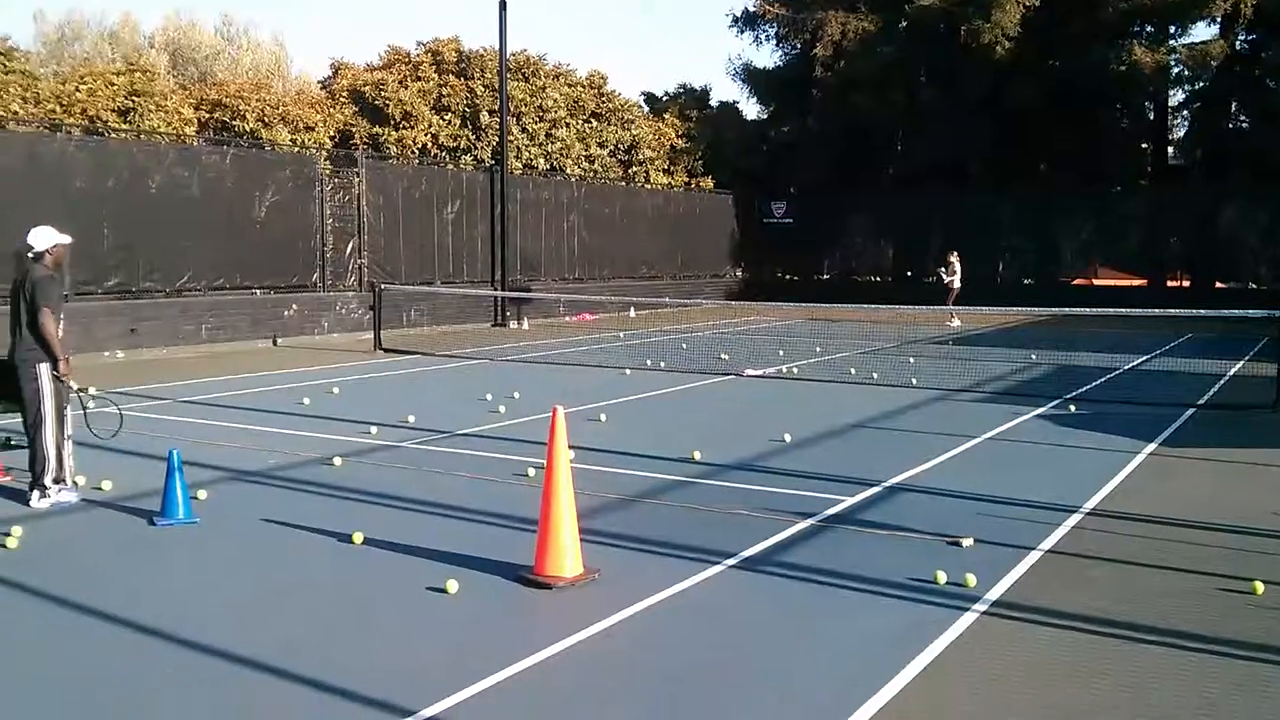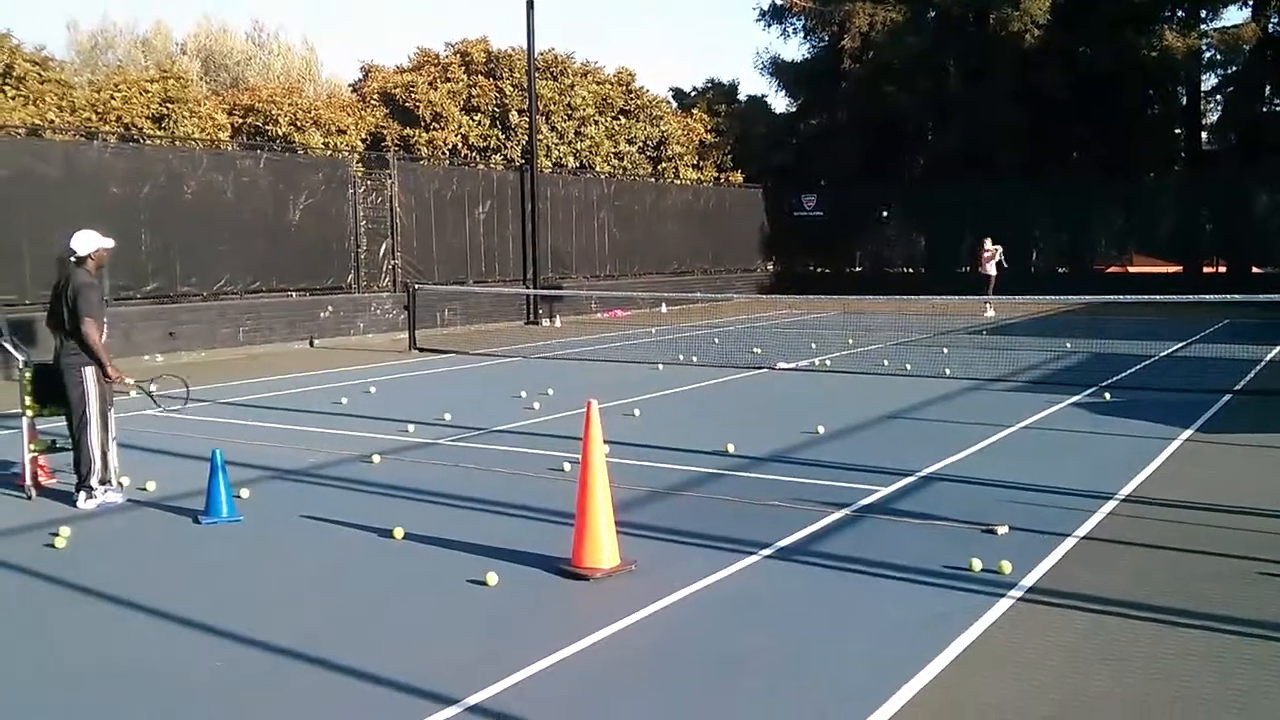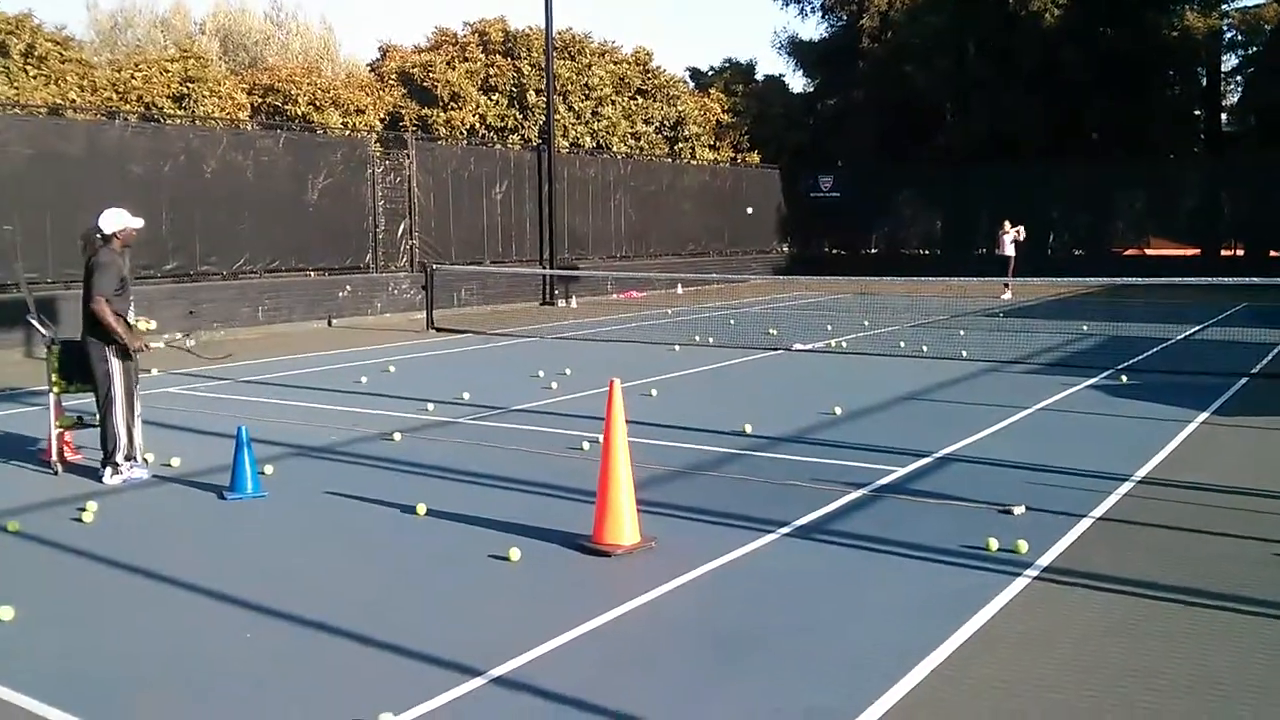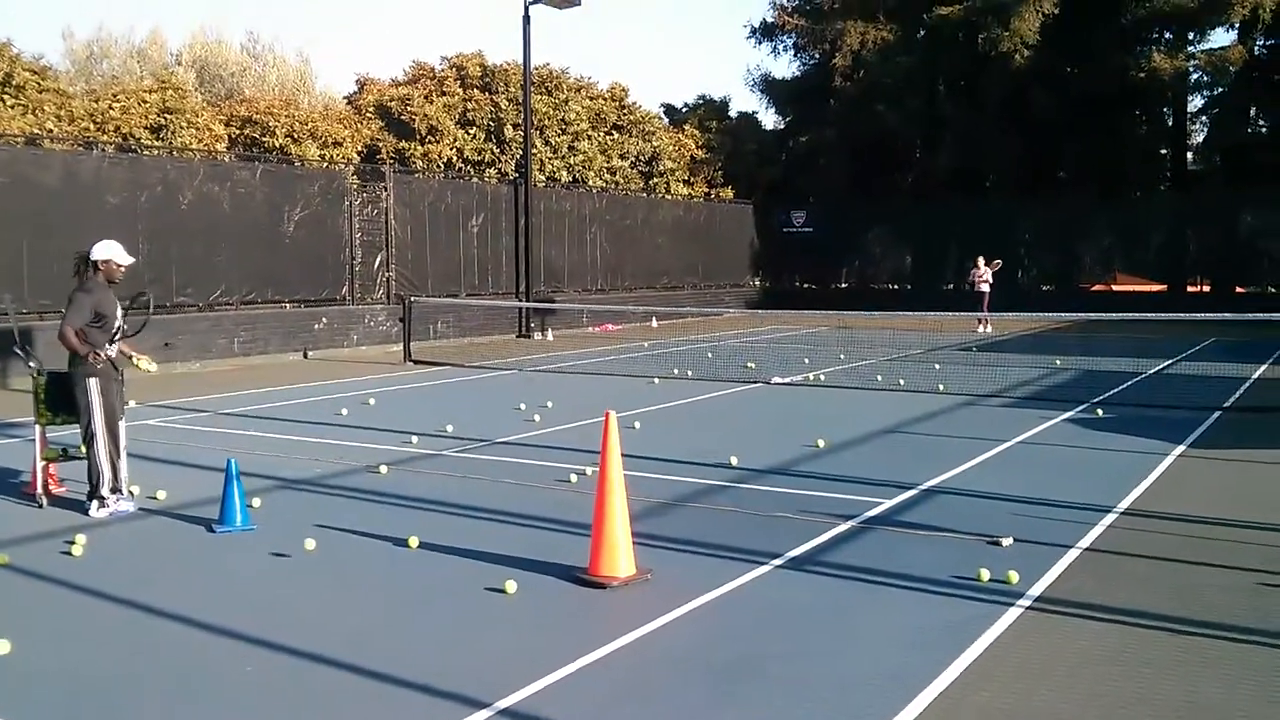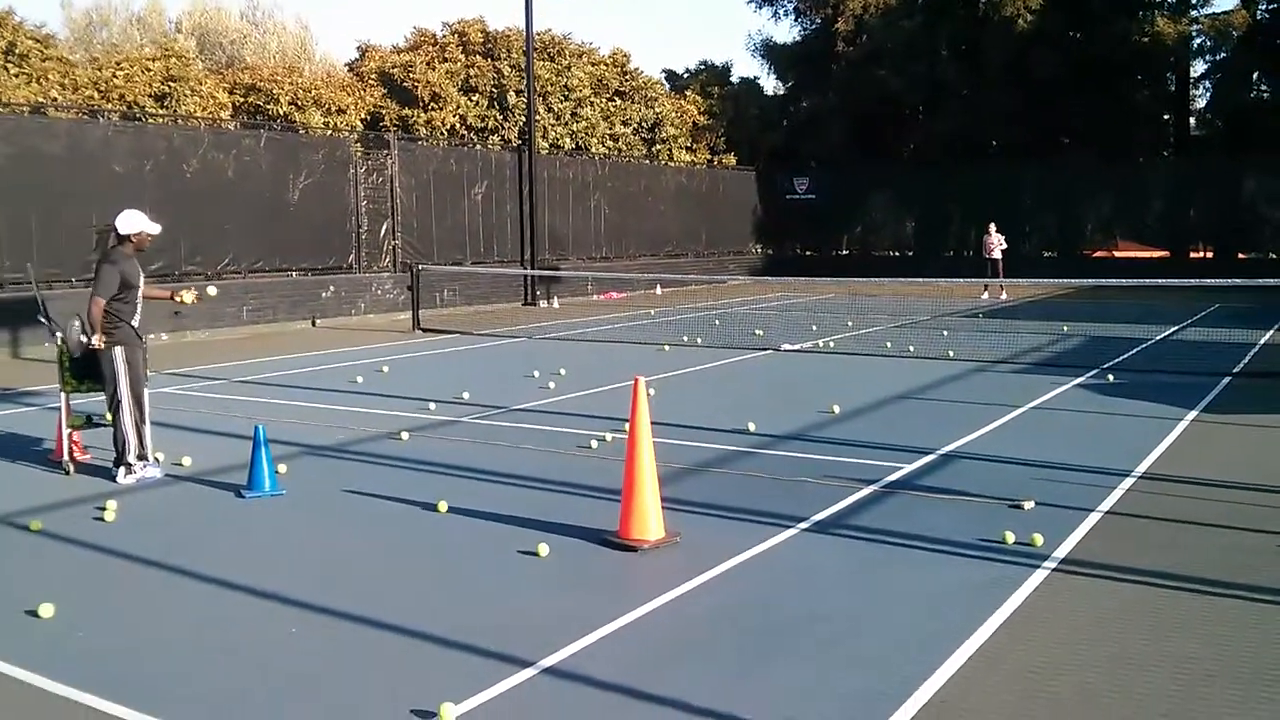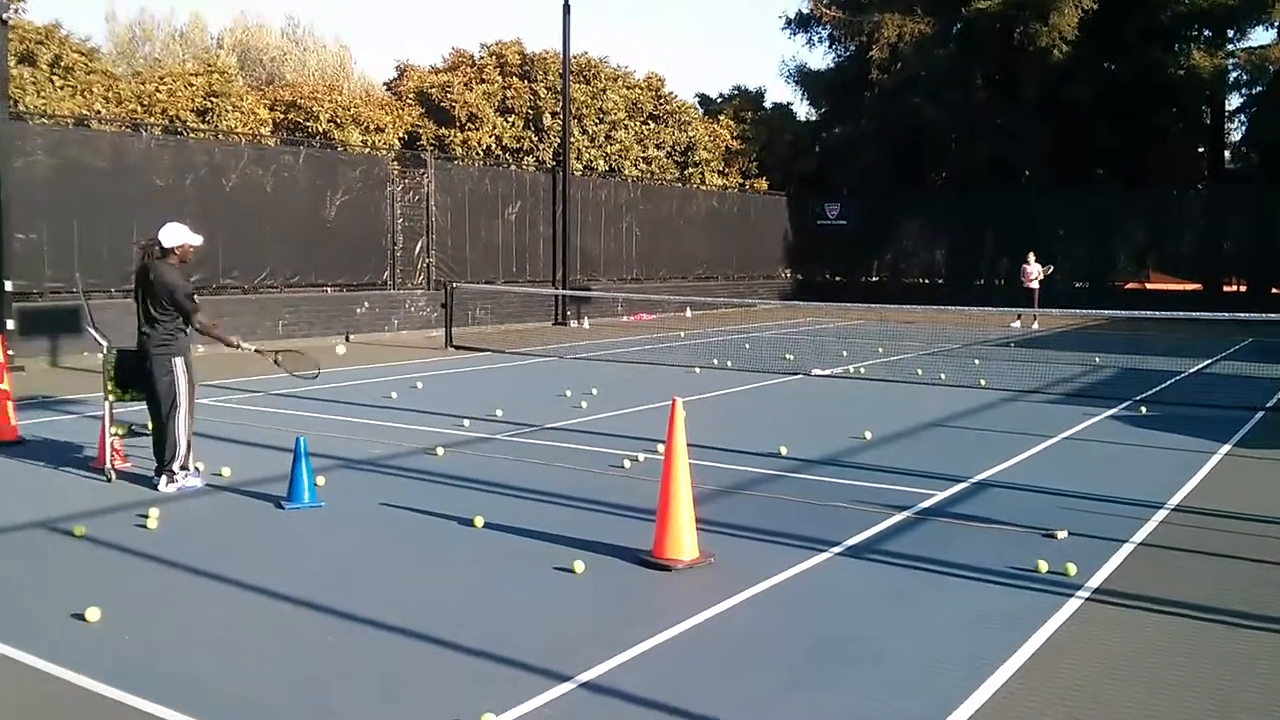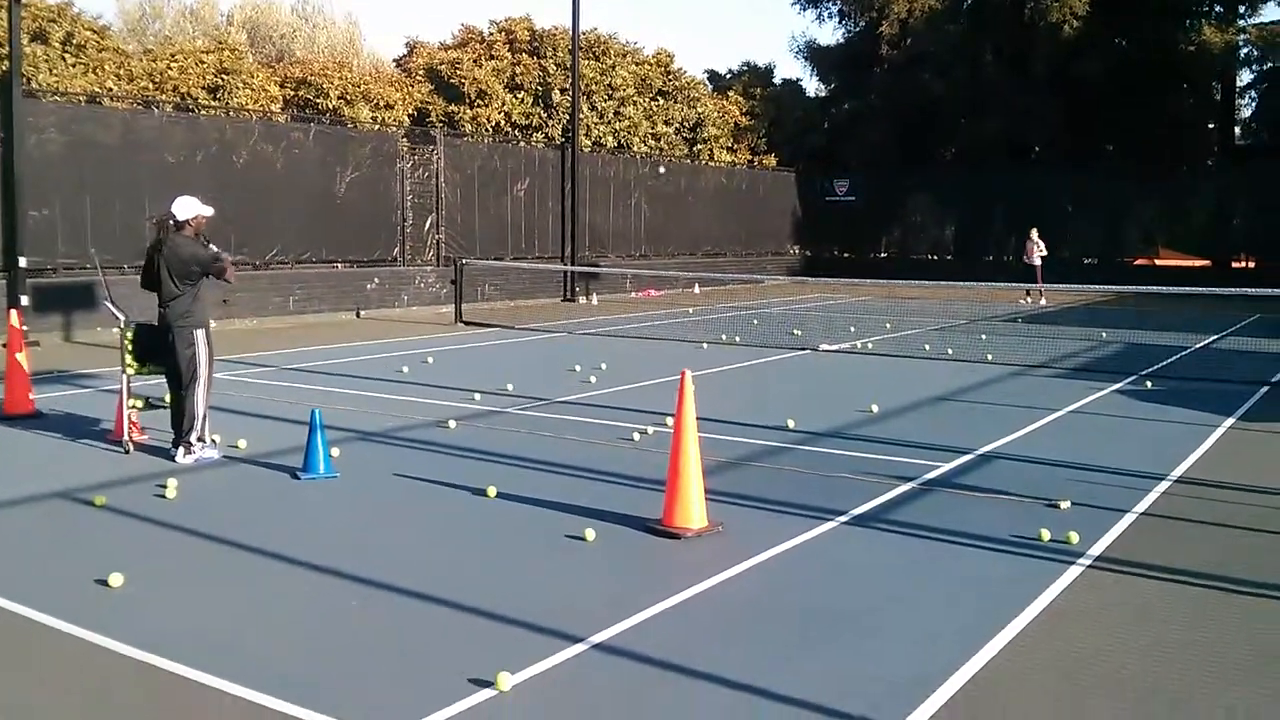
dt=0.4s
person 1, frame 1
left shoulder: (25, 277)
right shoulder: (46, 277)
left elbow: (20, 320)
right elbow: (45, 319)
right wrist: (61, 358)
left hip: (26, 358)
right hip: (40, 361)
left knee: (55, 423)
right knee: (47, 425)
left ankle: (56, 481)
right ankle: (44, 490)
person 1, frame 2
left shoulder: (67, 280)
right shoulder: (87, 283)
left elbow: (52, 321)
right elbow: (88, 327)
right wrist: (108, 364)
left hip: (72, 362)
right hip: (84, 365)
left knee: (98, 425)
right knee: (91, 427)
left ankle: (101, 483)
right ankle: (89, 491)
person 1, frame 3
left shoulder: (110, 258)
right shoulder: (107, 262)
right elbow: (98, 304)
left wrist: (130, 326)
right wrist: (126, 336)
left hip: (116, 340)
right hip: (108, 343)
left knee: (127, 402)
right knee: (117, 404)
left ankle: (128, 459)
right ankle: (115, 467)
person 1, frame 4
left shoulder: (107, 291)
right shoulder: (86, 293)
right elbow: (66, 330)
left wrist: (130, 353)
right wrist: (87, 352)
left hip: (109, 373)
right hip: (92, 375)
left knee: (114, 434)
right knee: (101, 436)
left ankle: (113, 491)
right ankle: (102, 500)
person 1, frame 5
left shoulder: (129, 260)
right shoulder: (113, 264)
right elbow: (97, 302)
left wrist: (173, 295)
right wrist: (96, 332)
left hip: (131, 340)
right hip: (118, 343)
left knee: (136, 402)
right knee: (128, 404)
left ankle: (135, 458)
right ankle: (129, 466)
person 1, frame 6
left shoulder: (147, 269)
right shoulder: (175, 280)
left elbow: (146, 299)
right elbow: (196, 321)
right wrist: (226, 339)
left hip: (151, 350)
right hip: (171, 354)
left knee: (162, 413)
right knee: (179, 413)
left ankle: (165, 467)
right ankle: (172, 475)
person 1, frame 7
left shoulder: (158, 246)
right shoulder: (196, 250)
left elbow: (147, 282)
right elbow: (229, 275)
right wrist: (221, 258)
left hip: (169, 323)
right hip: (192, 326)
left knee: (179, 385)
right knee: (196, 384)
left ankle: (183, 439)
right ankle: (189, 446)
